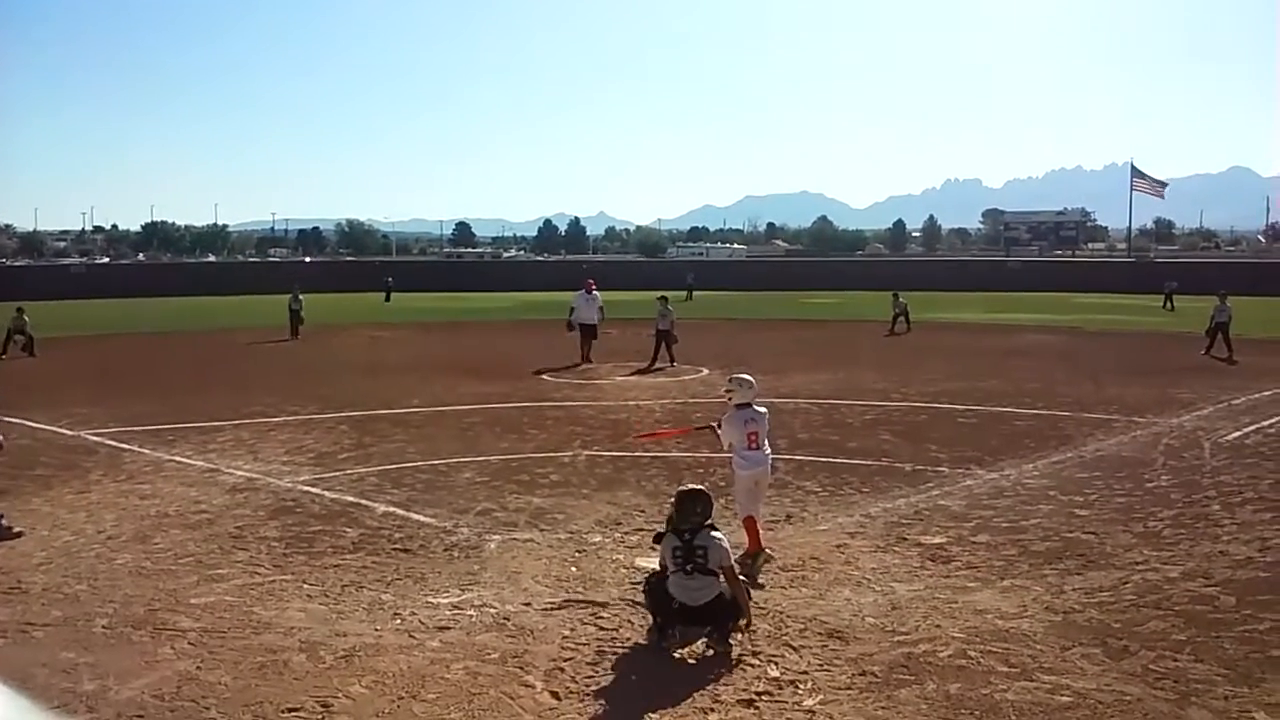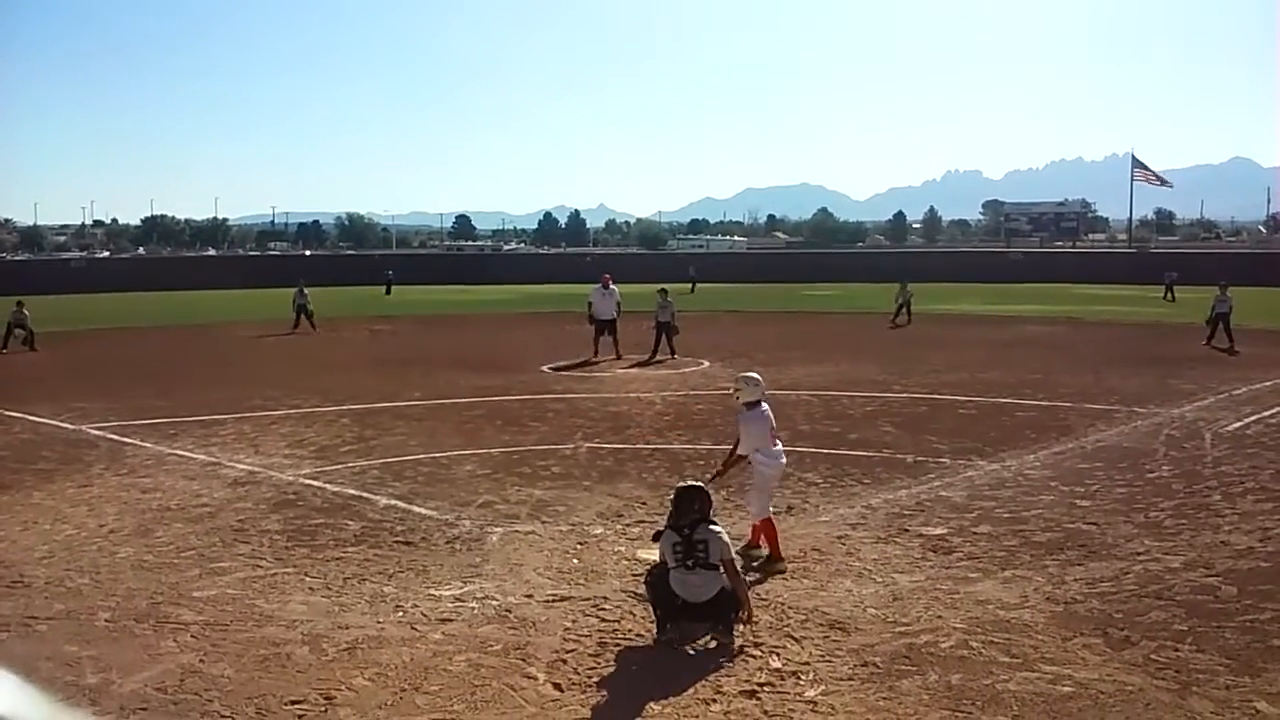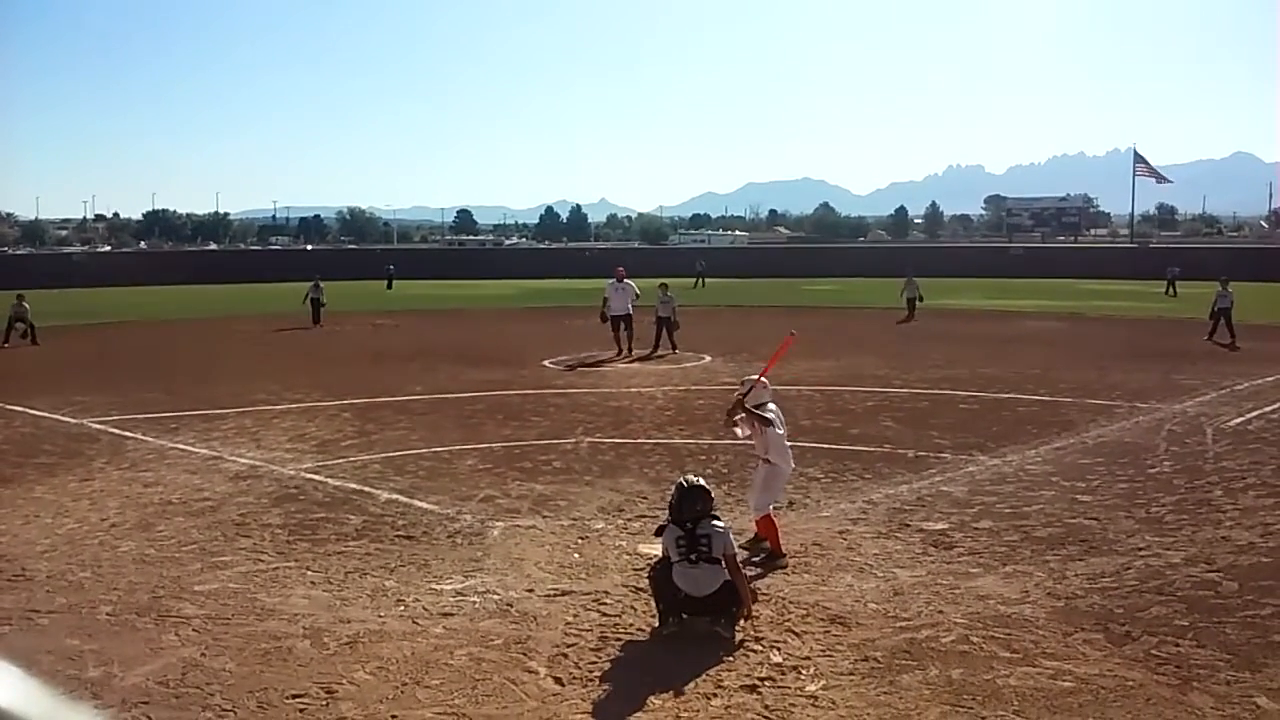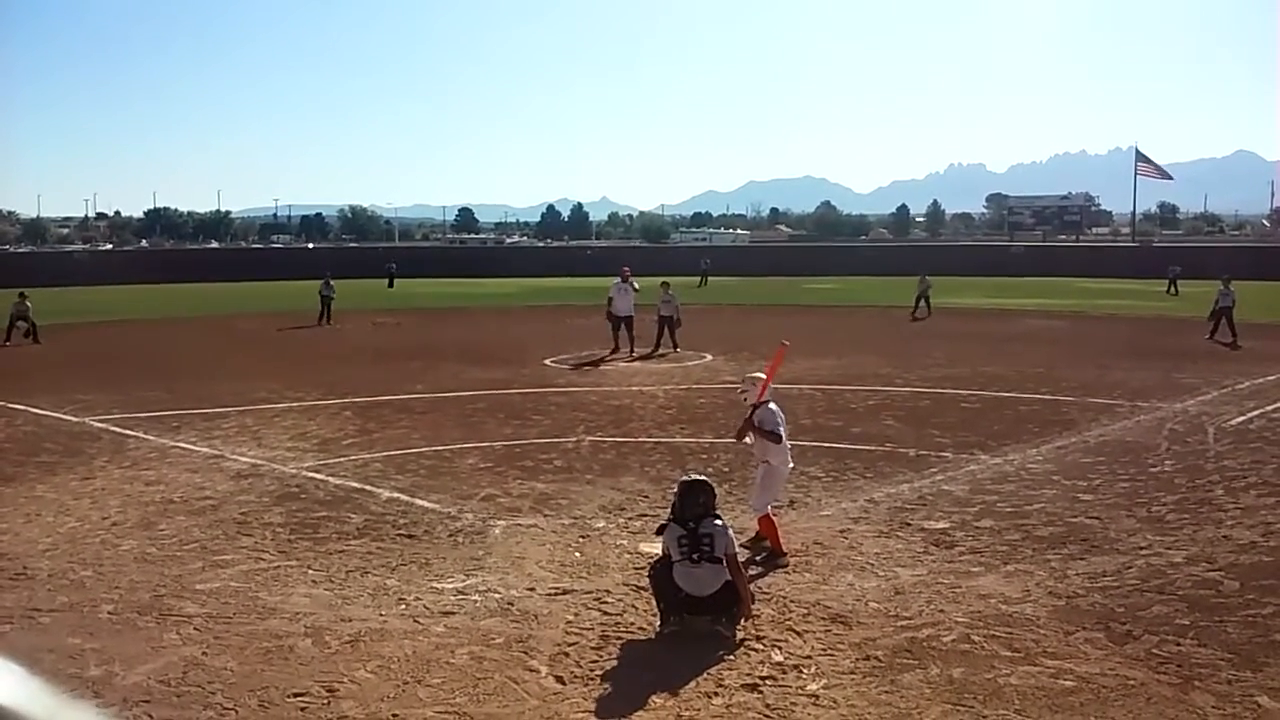
dt=0.7s
person 1, frame 1
left shoulder: (729, 420)
right shoulder: (762, 413)
left elbow: (727, 446)
left wrist: (717, 431)
left hip: (744, 470)
right hip: (763, 467)
left knee: (746, 511)
right knee: (754, 509)
left ankle: (759, 550)
right ankle: (752, 550)
person 1, frame 2
left shoulder: (748, 419)
right shoulder: (763, 408)
left elbow: (743, 453)
left wrist: (725, 469)
right wrist: (729, 457)
left hip: (765, 467)
right hip: (774, 462)
left knee: (761, 509)
right knee: (755, 503)
left ankle: (776, 557)
right ankle: (755, 543)
person 1, frame 3
left shoulder: (770, 409)
right shoulder: (753, 412)
left elbow: (767, 422)
right elbow: (732, 424)
left wrist: (746, 409)
right wrist: (732, 413)
left hip: (777, 465)
right hip: (765, 462)
left knee: (761, 506)
right knee: (754, 500)
left ankle: (777, 554)
right ankle: (762, 537)
person 1, frame 4
left shoulder: (770, 412)
right shoulder: (757, 411)
left elbow: (778, 438)
right elbow: (749, 437)
left wrist: (754, 428)
right wrist: (743, 432)
left hip: (775, 465)
right hip: (766, 463)
left knee: (760, 506)
right knee: (757, 500)
left ankle: (778, 553)
right ankle: (763, 536)
person 2, frame 1
left shoulder: (667, 540)
right shoulder: (717, 539)
right elbow: (733, 581)
right wrist: (746, 612)
left hip: (676, 611)
right hip: (712, 611)
left knee: (653, 582)
right knee: (739, 592)
left ankle: (665, 630)
right ankle: (719, 633)
person 2, frame 2
left shoulder: (667, 536)
right shoulder: (717, 534)
right elbow: (733, 575)
right wrist: (747, 605)
left hip: (678, 607)
right hip: (714, 607)
left knee: (655, 575)
right knee: (738, 585)
left ankle: (668, 624)
right ankle: (722, 625)
person 2, frame 3
left shoulder: (669, 531)
right shoulder: (720, 529)
right elbow: (735, 570)
right wrist: (747, 601)
left hip: (682, 600)
right hip: (717, 601)
left knee: (657, 571)
right knee: (738, 583)
left ankle: (670, 617)
right ankle: (724, 619)
person 2, frame 4
left shoulder: (670, 530)
right shoulder: (722, 528)
left elbow: (666, 560)
right elbow: (736, 570)
right wrist: (747, 601)
left hip: (682, 600)
right hip: (718, 601)
left knee: (657, 569)
right knee: (739, 582)
left ankle: (672, 616)
right ankle: (725, 618)
